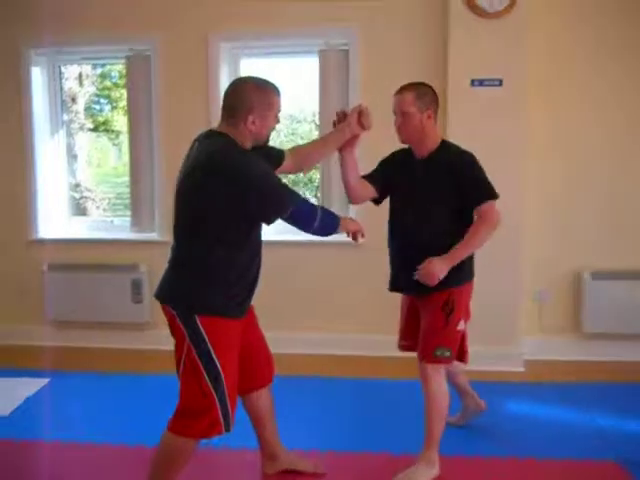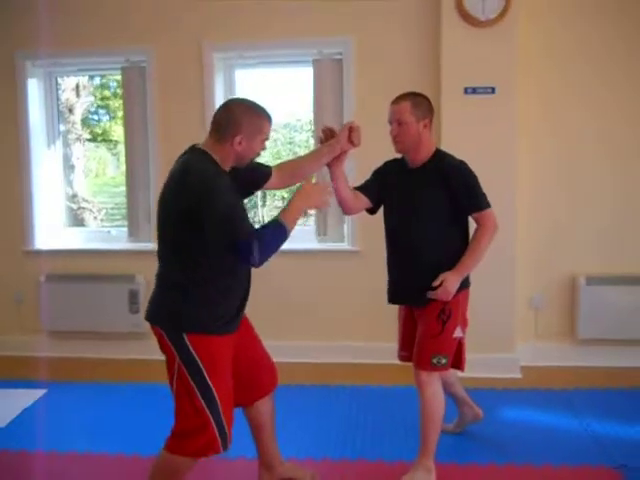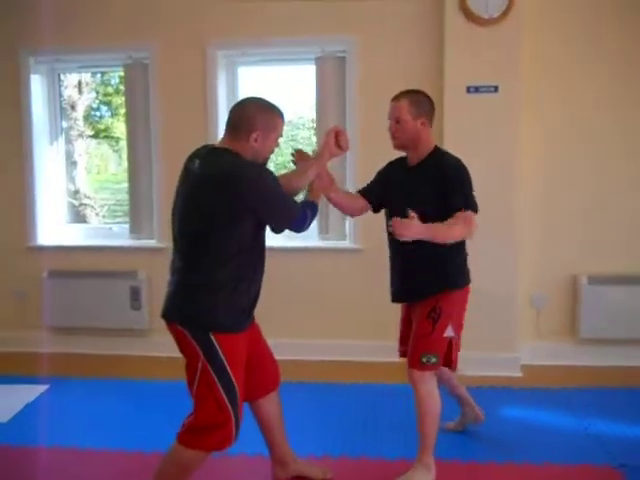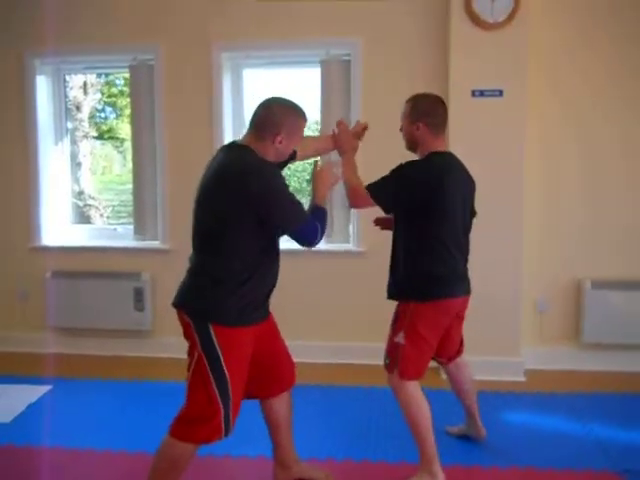
dt=1s
person 1, frame 1
left shoulder: (459, 162)
right shoulder: (396, 162)
left elbow: (490, 217)
right elbow: (356, 194)
left wrist: (447, 261)
right wrist: (346, 151)
left hip: (448, 282)
right hip: (412, 281)
left knee: (430, 365)
right knee: (435, 354)
right ankle: (470, 399)
person 1, frame 2
left shoulder: (452, 170)
right shoulder: (389, 172)
left elbow: (488, 223)
right elbow: (351, 205)
left wrist: (457, 274)
right wrist: (336, 166)
left hip: (443, 291)
right hip: (408, 290)
left knee: (426, 373)
right knee: (429, 363)
right ankle: (468, 408)
person 1, frame 3
left shoulder: (450, 169)
right shoulder: (393, 170)
left elbow: (466, 227)
right elbow: (355, 206)
left wrist: (420, 232)
right wrist: (323, 181)
left hip: (444, 287)
right hip: (413, 287)
left knee: (421, 371)
right knee: (430, 360)
right ankle: (470, 409)
person 1, frame 4
left shoulder: (417, 173)
right shoulder: (460, 172)
left elbow: (357, 198)
left wrist: (347, 155)
right wrist: (400, 224)
left hip: (426, 294)
right hip: (455, 287)
left knee: (402, 376)
right knee: (451, 357)
right ankle: (474, 424)
person 2, frame 1
left shoulder: (221, 146)
right shoulder: (236, 166)
left elbow: (291, 161)
right elbow: (304, 216)
left wrist: (345, 132)
right wrist: (345, 223)
left hip: (224, 296)
right hip: (202, 303)
left knee: (257, 372)
right knee: (205, 408)
person 2, frame 2
left shoulder: (218, 166)
right shoulder: (202, 180)
left elbow: (279, 175)
right elbow: (255, 251)
left wrist: (333, 148)
right wrist: (301, 204)
left hip: (221, 313)
right hip: (191, 322)
left knee: (259, 379)
right knee: (203, 427)
person 2, frame 3
left shoulder: (206, 159)
right shoulder: (244, 177)
left elbow: (277, 190)
right elbow: (297, 219)
left wrist: (323, 156)
right wrist: (316, 194)
left hip: (220, 308)
right hip: (207, 317)
left knee: (263, 378)
right knee: (216, 420)
person 2, frame 4
left shoulder: (238, 156)
right shoulder: (256, 175)
left elbow: (298, 150)
right elbow: (309, 233)
left wrist: (341, 139)
right wrist: (321, 190)
left hip: (245, 304)
right hip: (217, 311)
left knee: (278, 377)
right knee: (207, 414)
